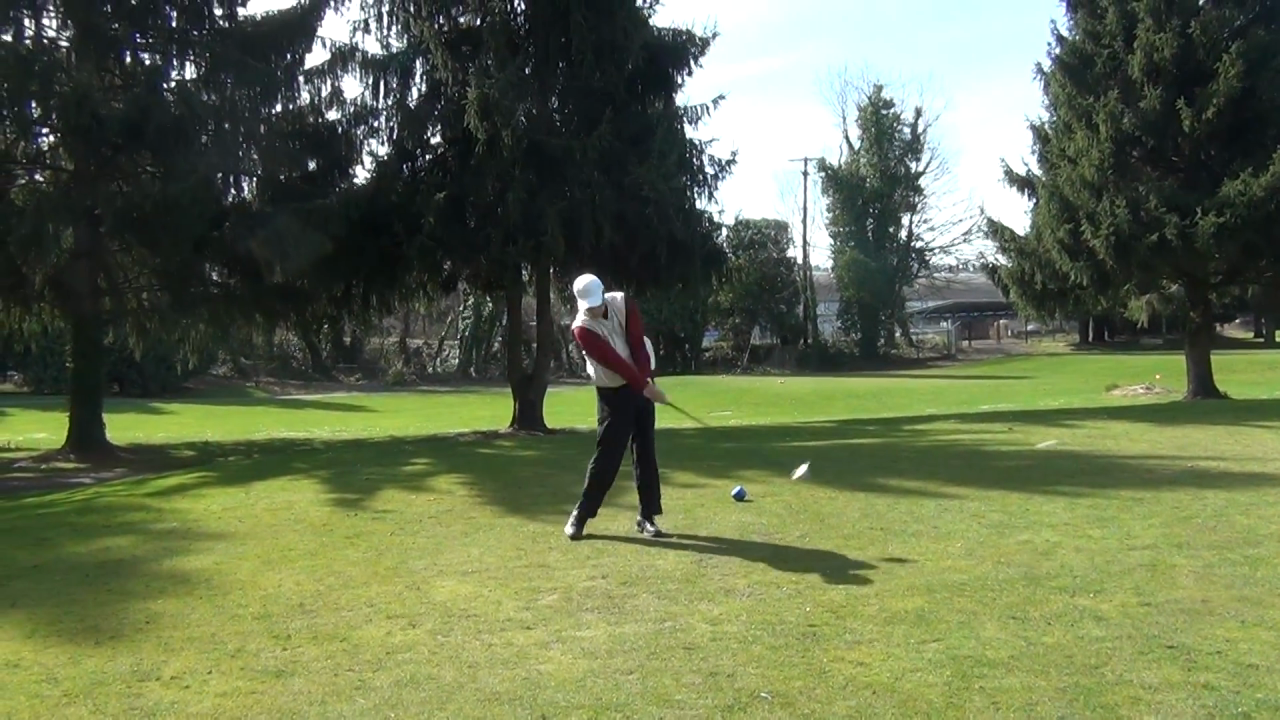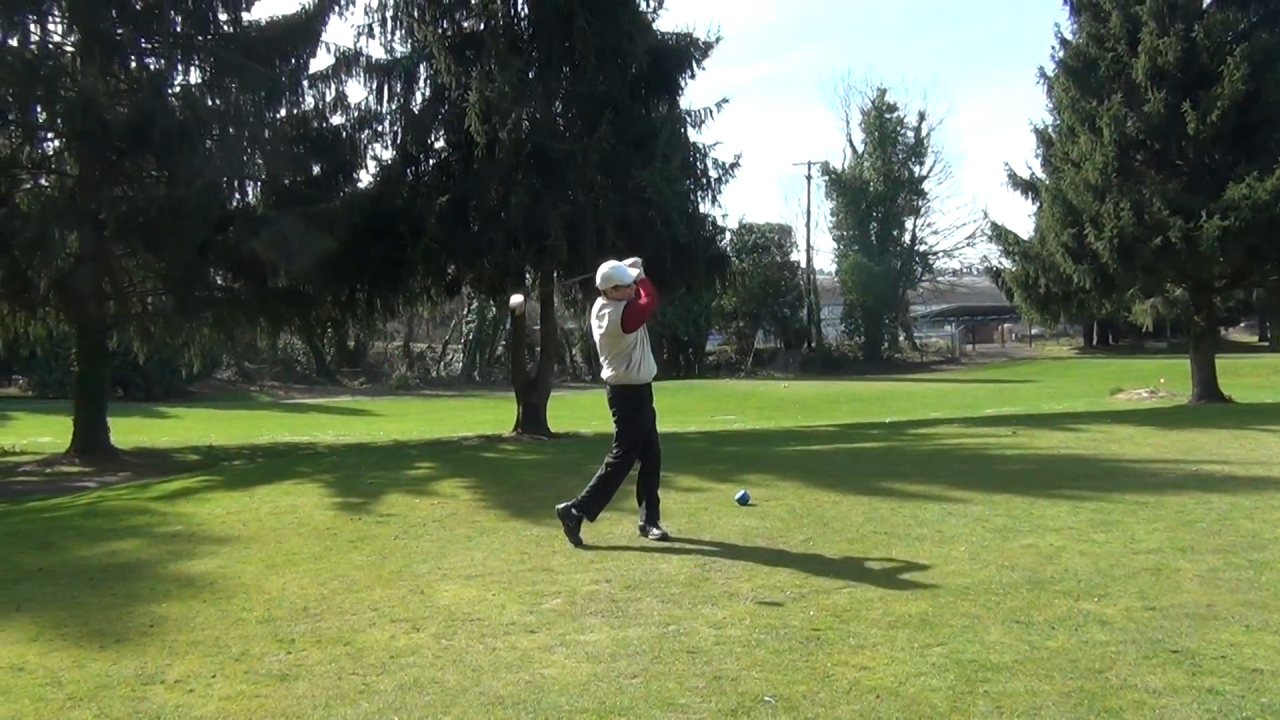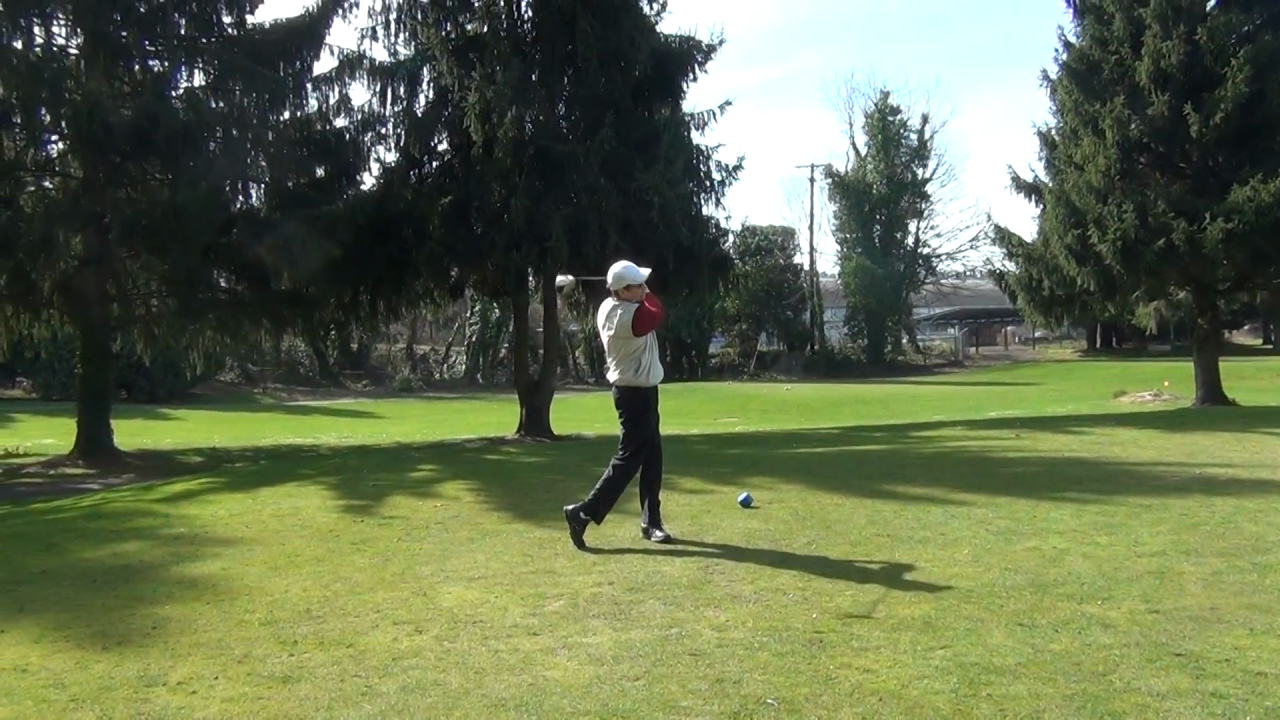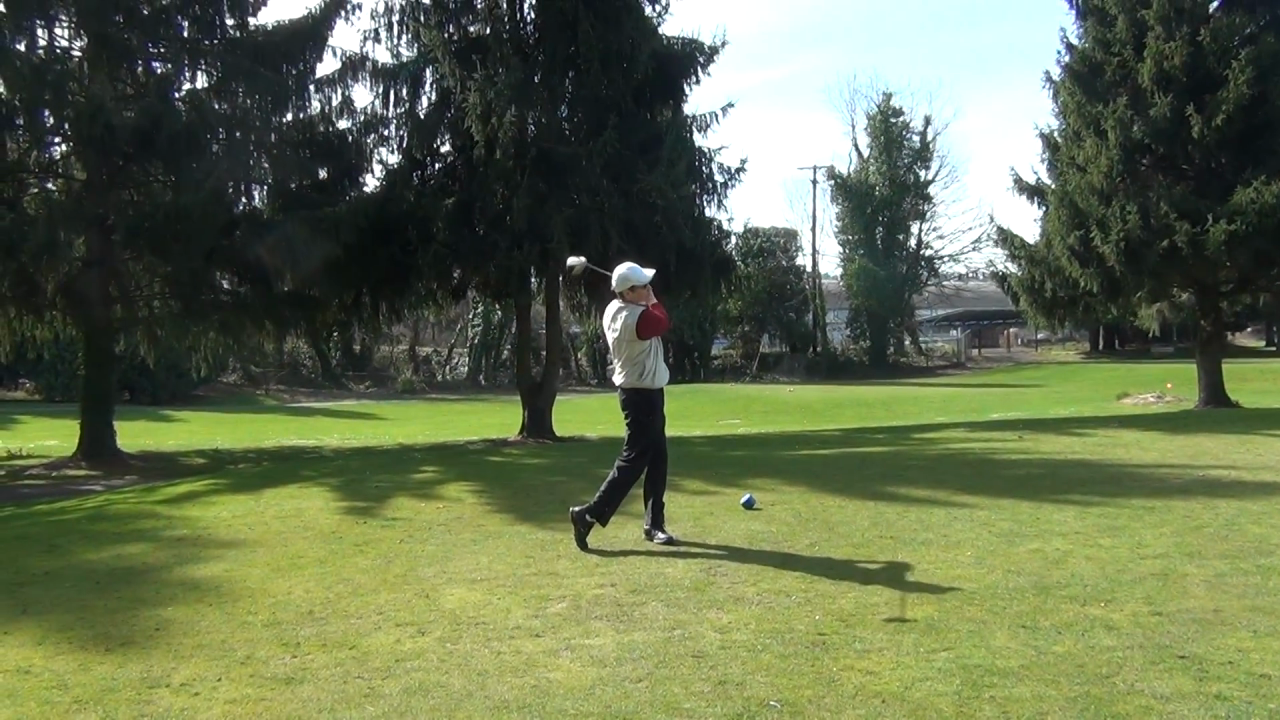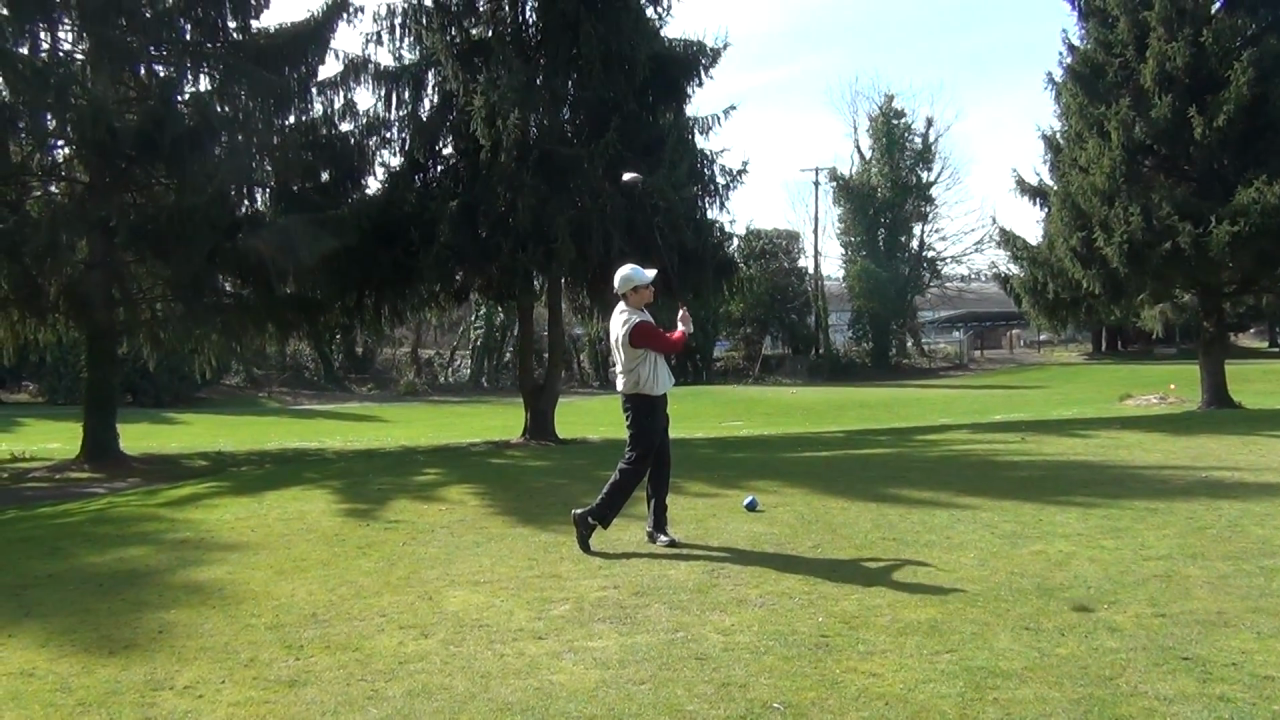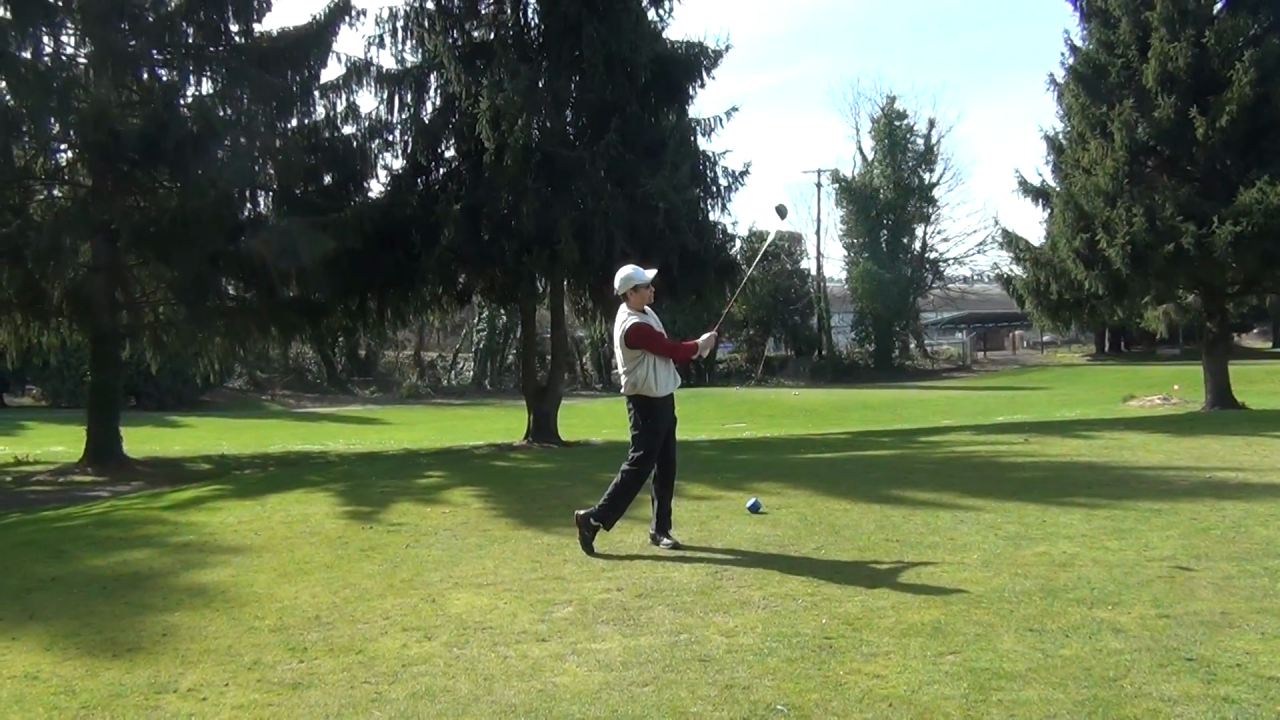
dt=0.4s
person 1, frame 1
left shoulder: (620, 302)
right shoulder: (582, 328)
left elbow: (636, 343)
right elbow: (613, 361)
left wrist: (646, 379)
right wrist: (642, 384)
left hip: (643, 388)
right hip: (613, 393)
left knee: (646, 455)
right knee: (607, 457)
left ankle: (647, 515)
right ankle: (581, 514)
person 1, frame 2
left shoulder: (604, 305)
right shoulder: (623, 313)
left elbow: (640, 299)
right elbow: (649, 301)
left wrist: (636, 275)
right wrist: (642, 277)
left hip: (634, 389)
right hip: (629, 393)
left knee: (651, 456)
right knee: (622, 458)
left ankle: (649, 520)
right ankle: (575, 510)
person 1, frame 3
left shoulder: (608, 308)
right shoulder: (634, 315)
left elbow: (647, 311)
right elbow: (658, 313)
left wrist: (640, 292)
right wrist: (645, 294)
left hip: (632, 389)
right hip: (637, 393)
left knee: (652, 457)
right knee: (629, 458)
left ankle: (651, 521)
right ankle: (583, 512)
person 1, frame 4
left shoulder: (614, 310)
right shoulder: (639, 318)
left elbow: (653, 321)
right elbow: (663, 322)
left wrist: (646, 303)
right wrist: (652, 302)
left hip: (638, 391)
right hip: (642, 395)
left knee: (657, 459)
right knee: (633, 460)
left ankle: (654, 523)
right ankle: (588, 514)
person 1, frame 5
left shoulder: (629, 312)
right shoulder: (636, 325)
left elbow: (659, 341)
right elbow: (670, 346)
left wrist: (678, 327)
right wrist: (683, 328)
left hip: (650, 397)
right hip: (643, 400)
left knee: (660, 463)
right knee: (635, 464)
left ankle: (656, 526)
right ankle: (591, 516)
person 1, frame 6
left shoulder: (644, 312)
right shoulder: (634, 326)
left elbow: (666, 348)
right elbow: (670, 350)
left wrist: (695, 347)
right wrist: (699, 345)
left hip: (661, 398)
right hip: (646, 403)
left knee: (666, 466)
right knee: (639, 466)
left ankle: (660, 528)
right ankle: (594, 518)
